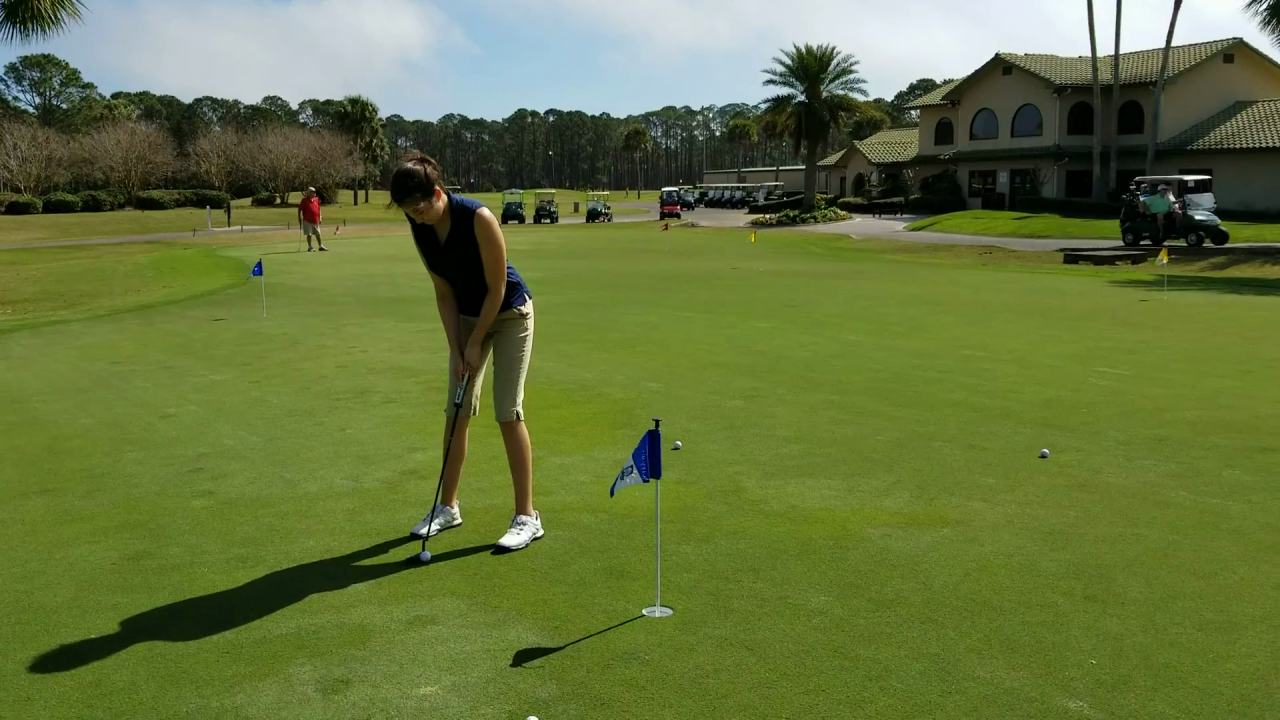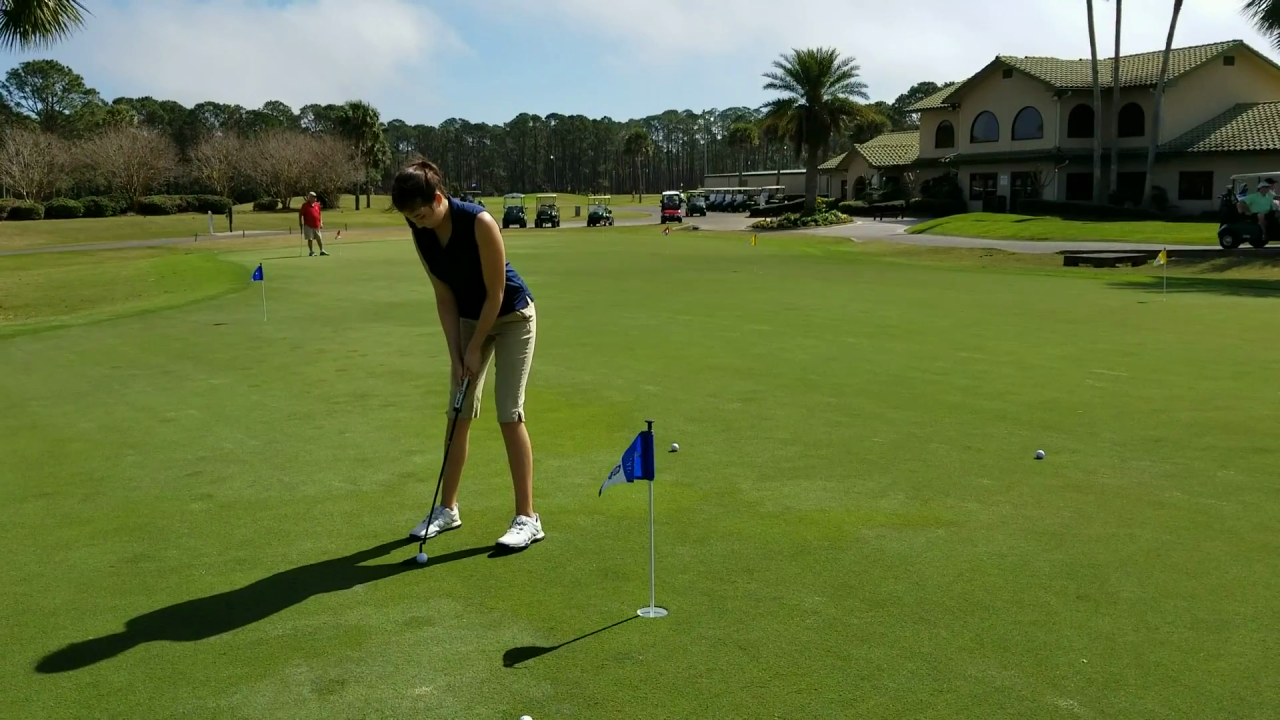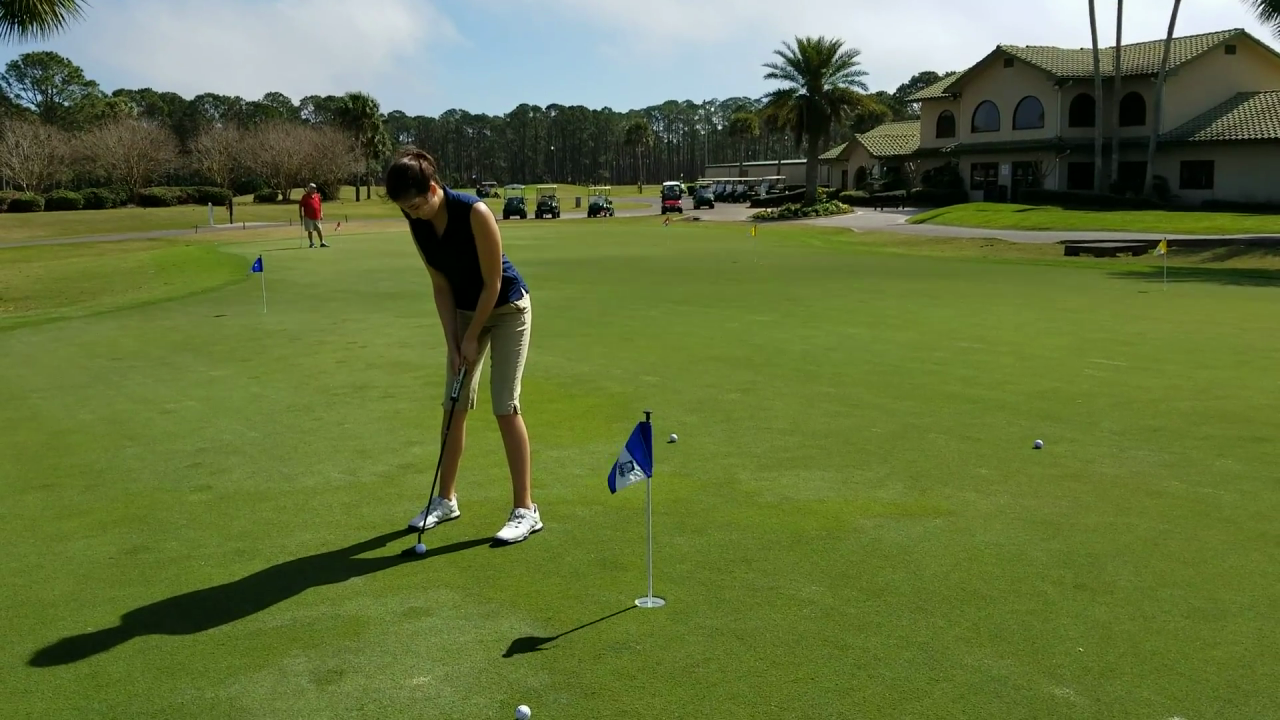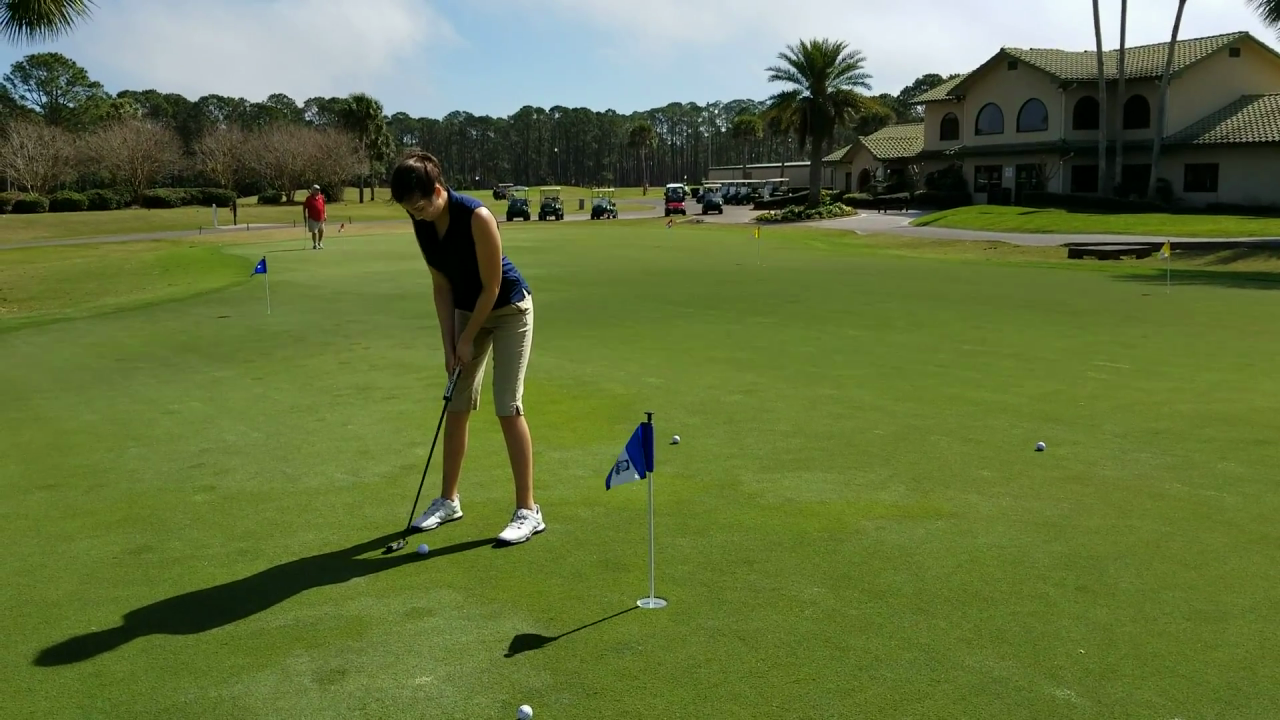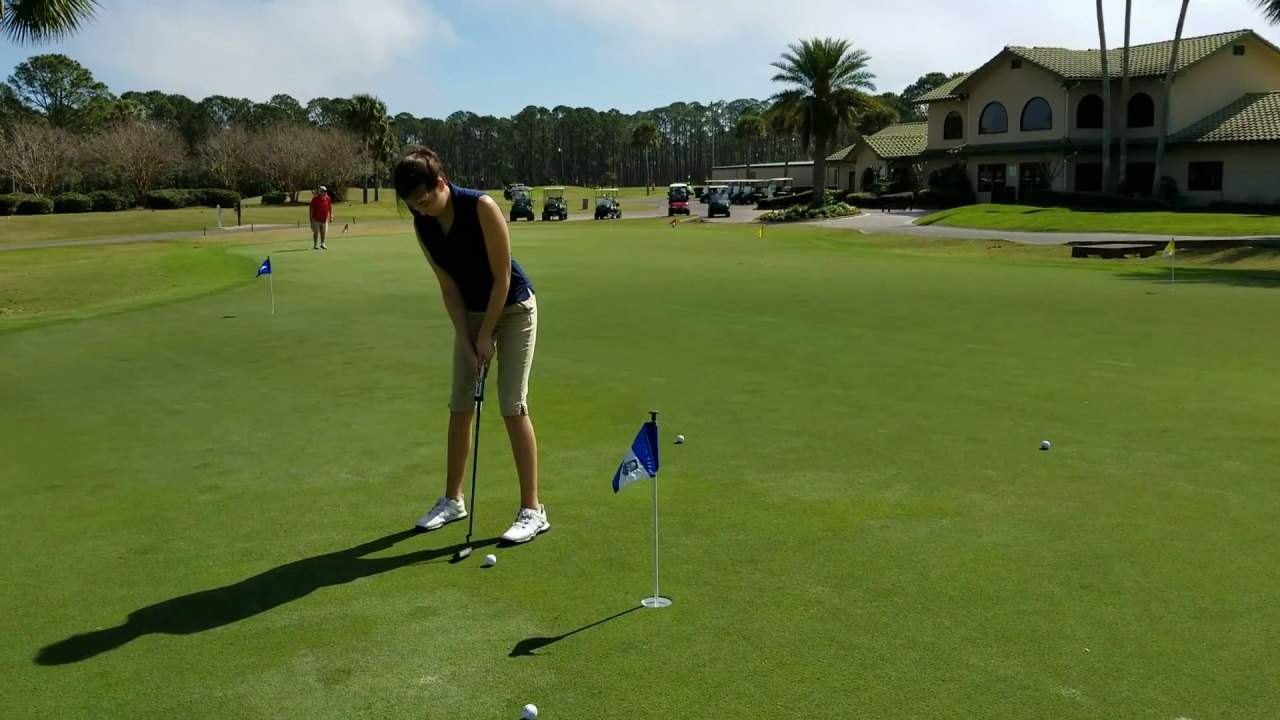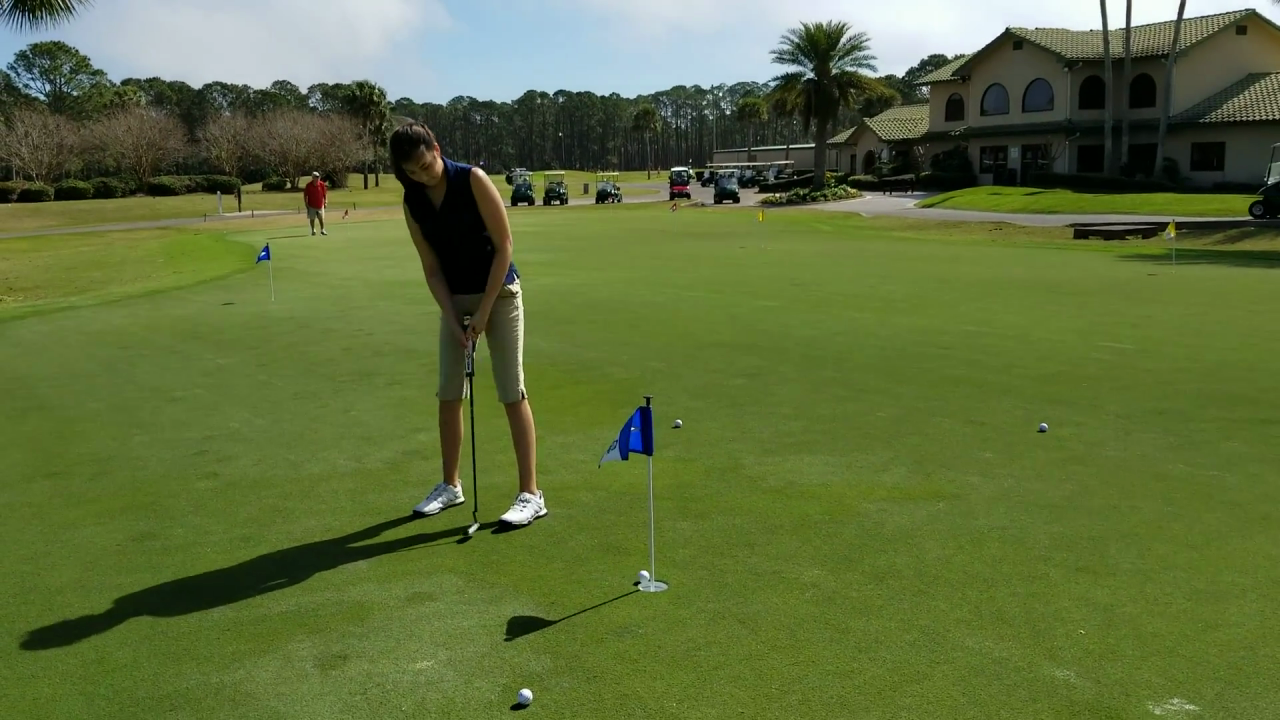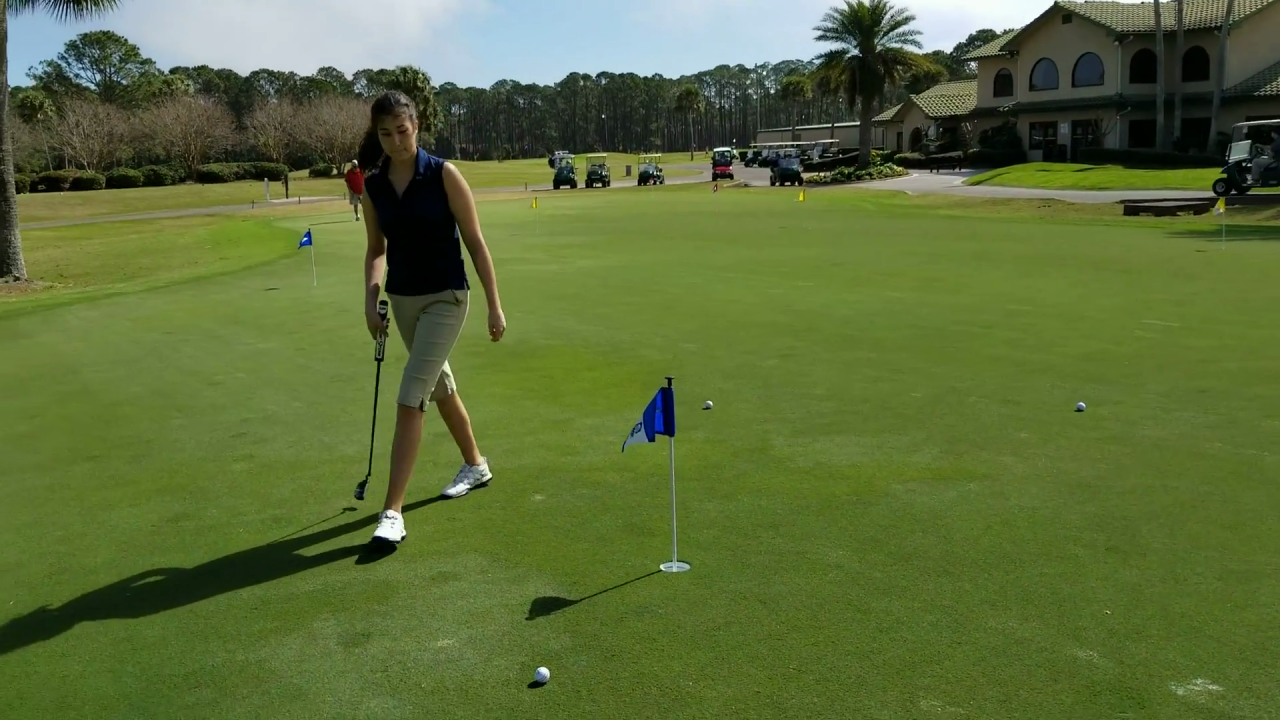
dt=0.7s
person 1, frame 1
left shoulder: (478, 218)
right shoulder: (420, 229)
left elbow: (497, 288)
right elbow: (444, 292)
left wrist: (475, 345)
right wrist: (456, 349)
left hip: (509, 313)
right hip: (468, 316)
left knee: (508, 413)
right knee: (456, 413)
left ankle: (527, 516)
right ankle: (448, 506)
person 1, frame 2
left shoulder: (479, 223)
right shoulder: (421, 234)
left elbow: (496, 293)
right elbow: (445, 296)
left wrist: (475, 349)
right wrist: (455, 354)
left hip: (511, 316)
right hip: (471, 319)
left knee: (509, 415)
right knee: (458, 416)
left ankle: (527, 517)
right ankle: (447, 508)
person 1, frame 3
left shoulder: (474, 212)
right shoulder: (418, 225)
left elbow: (493, 283)
right elbow: (442, 286)
left wrist: (472, 339)
right wrist: (453, 343)
left hip: (506, 307)
right hip: (466, 310)
left knee: (505, 406)
right knee: (453, 407)
left ankle: (526, 509)
right ankle: (446, 499)
person 1, frame 4
left shoulder: (476, 216)
right shoulder: (421, 224)
left elbow: (492, 287)
right elbow: (442, 285)
left wrist: (467, 339)
right wrist: (449, 343)
left hip: (508, 309)
right hip: (467, 310)
left knee: (508, 406)
right knee: (456, 407)
left ankle: (528, 510)
right ankle: (448, 499)
person 1, frame 5
left shoulder: (481, 206)
right shoulder: (423, 224)
left elbow: (502, 277)
right elbow: (449, 287)
left wrist: (486, 335)
right wrist: (467, 343)
left hip: (512, 308)
right hip: (472, 311)
left knee: (513, 406)
right knee: (460, 406)
left ankle: (533, 509)
right ankle: (453, 499)
person 1, frame 6
left shoulder: (473, 180)
right shoulder: (412, 201)
left elbow: (503, 245)
right elbow: (432, 266)
left wrist: (484, 309)
right wrist: (452, 318)
left hip: (499, 294)
right hip: (454, 298)
left knee: (511, 392)
right knee: (449, 393)
left ankle: (531, 494)
right ankle: (450, 485)
person 1, frame 7
left shoulder: (443, 174)
right shoulder: (373, 186)
left elbow: (475, 241)
right elbow: (376, 249)
left wrist: (494, 305)
right wrist: (370, 299)
left hip: (445, 298)
right hip: (403, 300)
left knee: (410, 399)
right knee: (439, 387)
left ankle: (391, 512)
right ankle: (475, 464)
